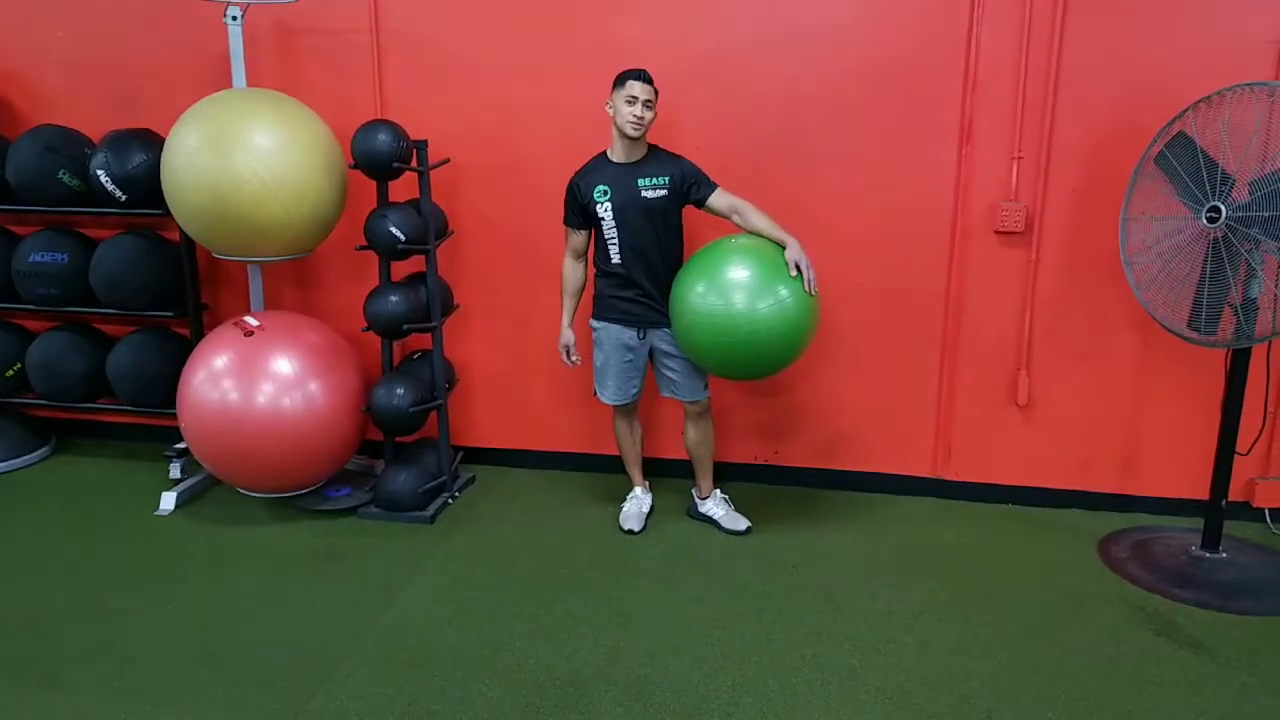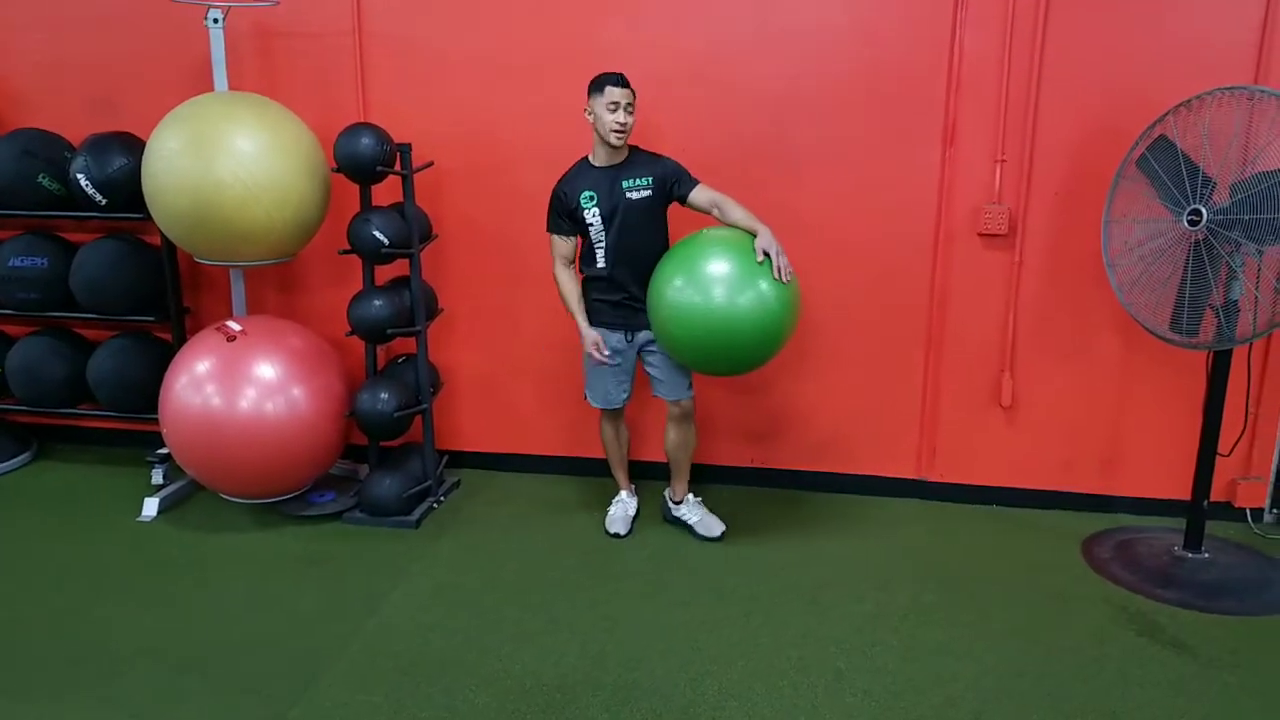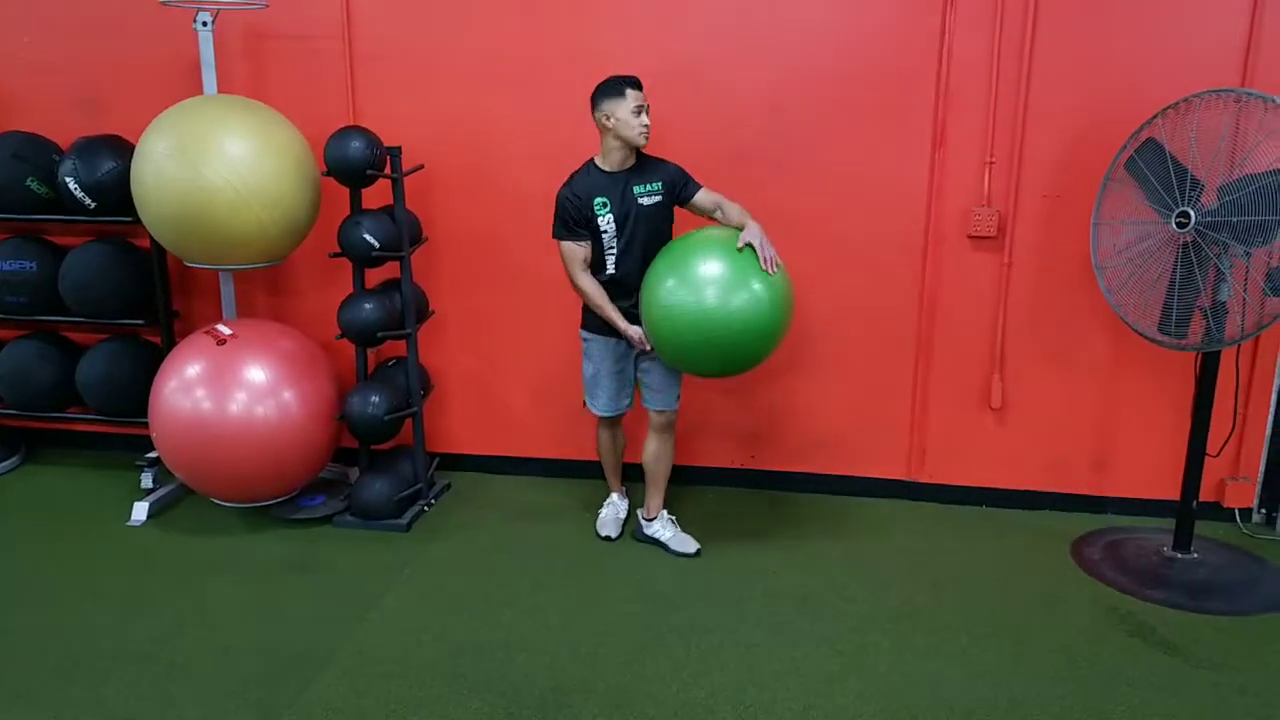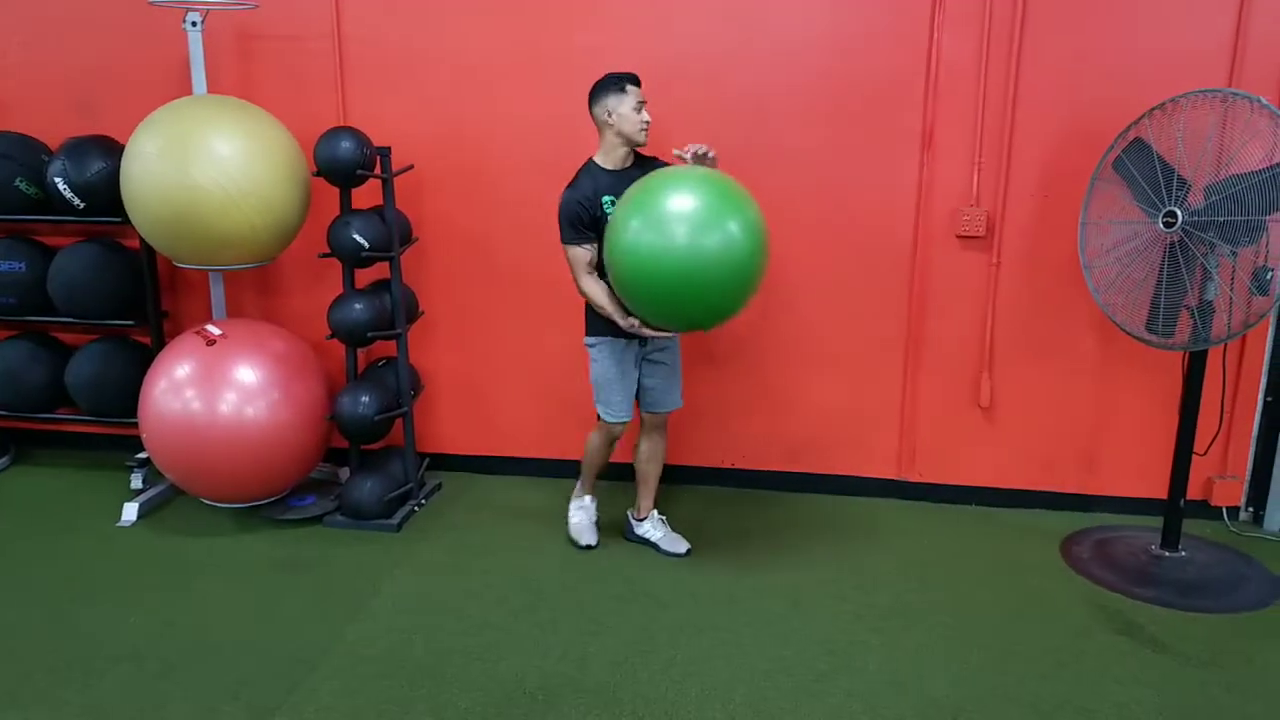
dt=0.4s
person 1, frame 1
left shoulder: (675, 170)
right shoulder: (585, 182)
left elbow: (733, 208)
right elbow: (575, 257)
left wrist: (789, 242)
right wrist: (566, 323)
left hip: (673, 314)
right hip: (614, 319)
left knee: (697, 405)
right knee: (623, 407)
left ankle: (706, 497)
right ankle: (639, 491)
person 1, frame 2
left shoulder: (658, 169)
right shoulder: (569, 188)
left elbow: (715, 203)
right elbow: (563, 264)
left wrist: (761, 230)
right wrist: (583, 326)
right hip: (605, 321)
left knee: (681, 406)
right knee: (611, 410)
left ankle: (680, 500)
right ankle: (625, 494)
person 1, frame 3
left shoulder: (664, 174)
right shoulder: (576, 193)
left elbow: (716, 205)
right elbow: (578, 272)
left wrist: (750, 225)
right wrist: (623, 326)
right hip: (605, 327)
left knee: (663, 418)
right knee: (609, 416)
left ankle: (653, 518)
right ankle: (616, 497)
person 1, frame 4
left shoulder: (656, 171)
right shoulder: (581, 194)
right elbow: (584, 275)
left wrist: (705, 169)
right wrist: (624, 320)
left hip: (662, 322)
right hip: (611, 329)
left knee: (656, 421)
right knee: (613, 424)
left ankle: (644, 518)
right ankle: (583, 496)
